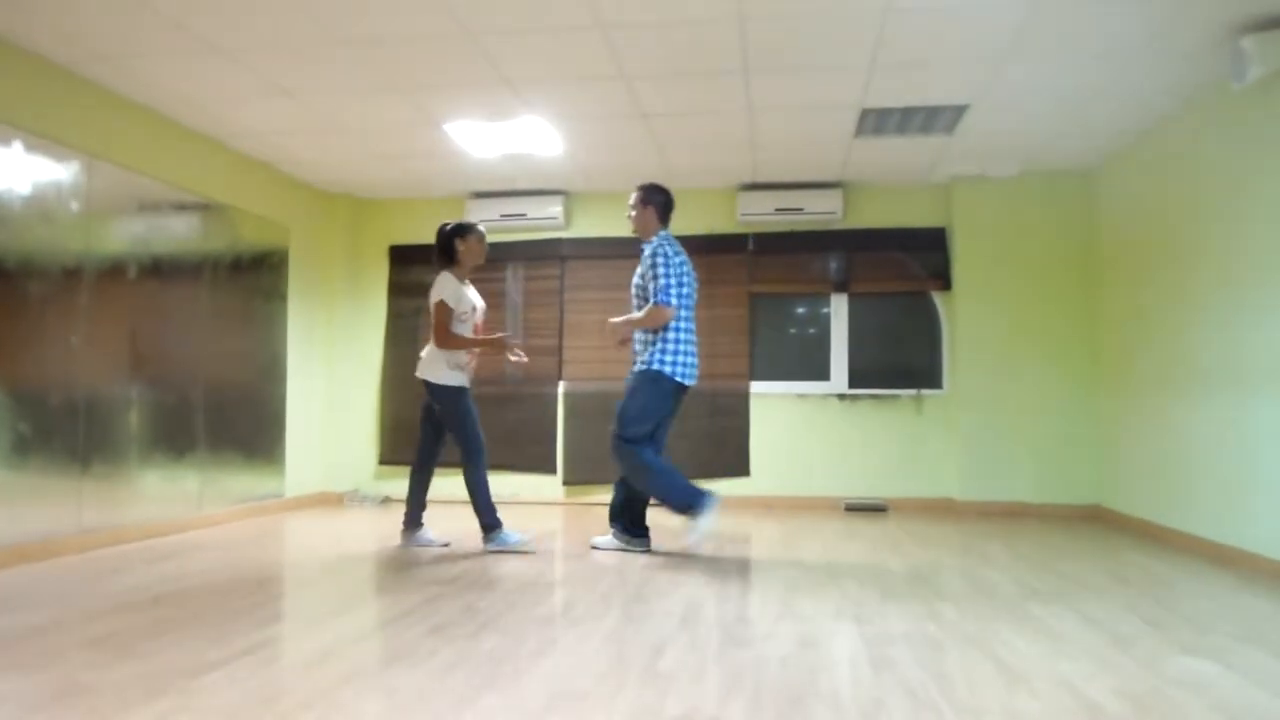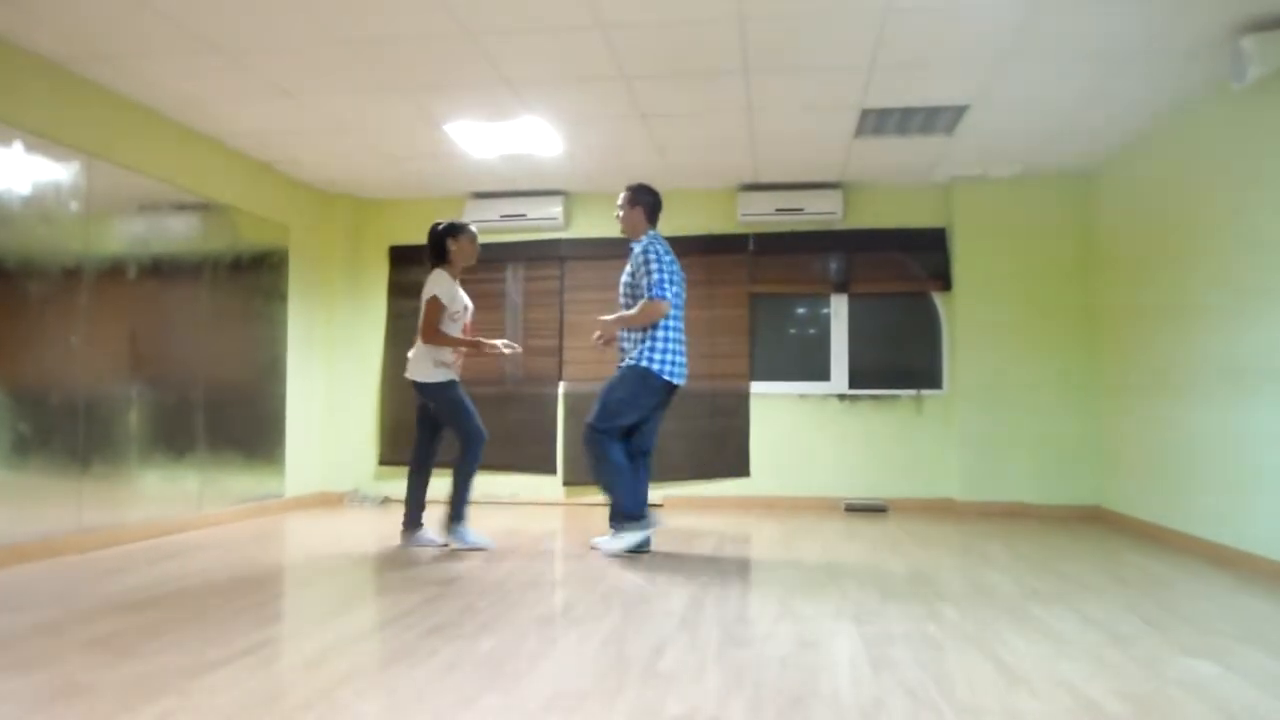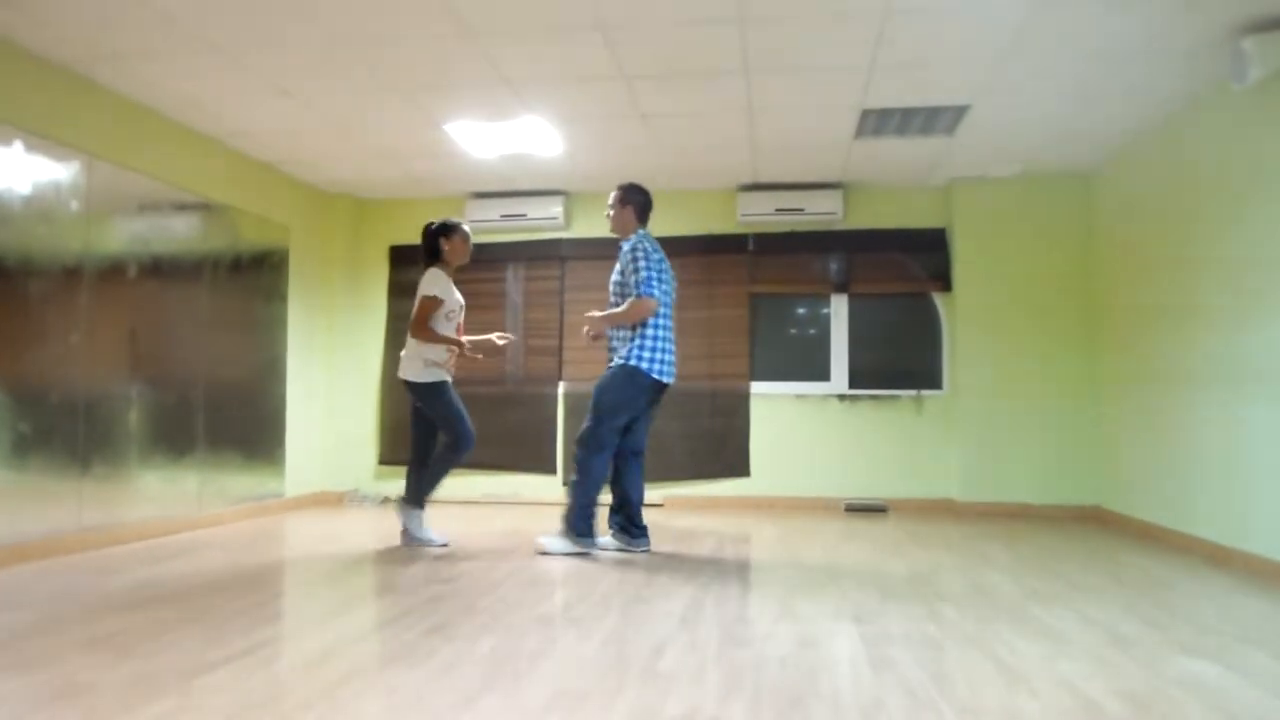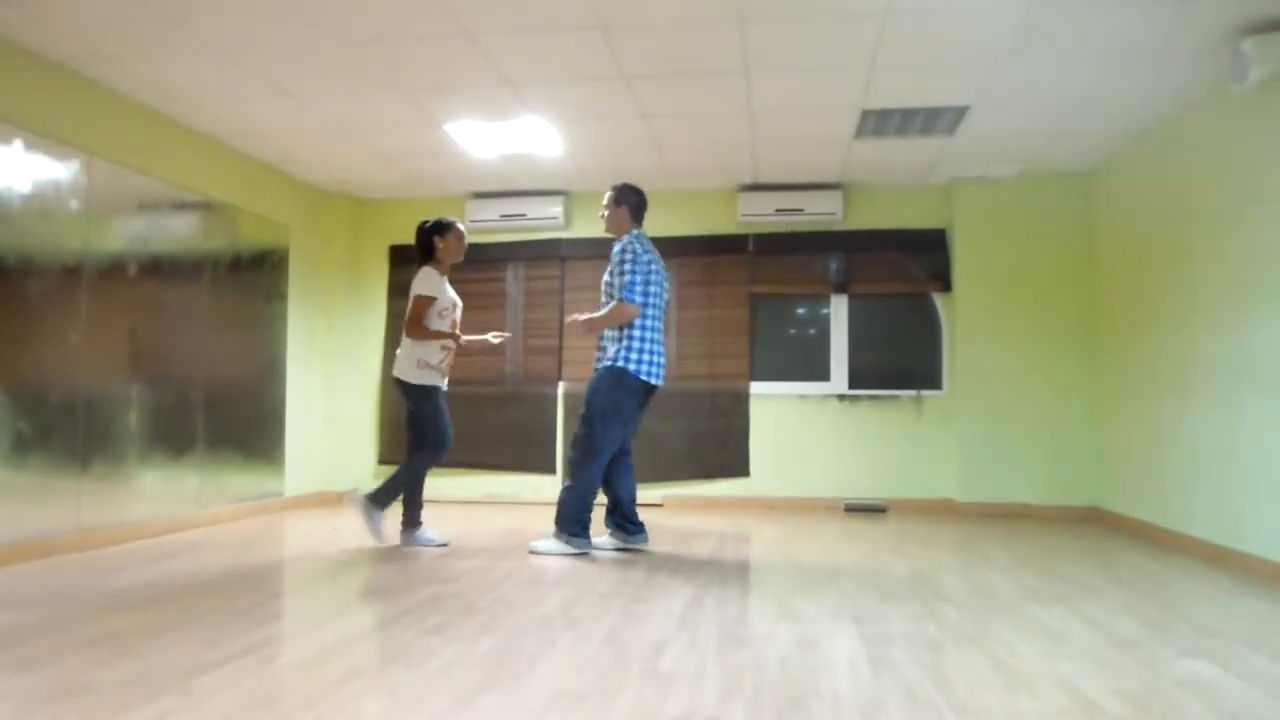
dt=0.1s
person 1, frame 1
left shoulder: (659, 251)
right shoulder: (669, 251)
left elbow: (666, 311)
left wrist: (625, 324)
right wrist: (634, 332)
left hip: (660, 367)
right hip: (672, 367)
left knee: (628, 443)
right knee: (638, 444)
left ankle: (696, 502)
right ankle: (628, 530)
person 1, frame 2
left shoulder: (648, 250)
right shoulder: (656, 251)
left elbow: (659, 307)
left wrist: (615, 321)
right wrist: (620, 331)
left hip: (648, 365)
right hip: (660, 366)
left knee: (599, 432)
right knee: (633, 445)
left ankle: (632, 518)
right ankle: (631, 528)
person 1, frame 3
left shoulder: (637, 249)
right shoulder: (651, 251)
left elbow: (646, 304)
left wrist: (602, 317)
right wrist: (607, 326)
left hip: (636, 364)
right hip: (653, 366)
left knee: (593, 444)
right knee: (626, 448)
left ankle: (578, 532)
right ankle: (630, 531)
person 1, frame 4
left shoulder: (628, 250)
right shoulder: (645, 252)
left elbow: (627, 309)
left wrist: (586, 321)
right wrist: (597, 322)
left hip: (624, 365)
right hip: (642, 367)
left knee: (588, 448)
right knee: (613, 449)
left ankle: (572, 533)
right ankle: (627, 528)
person 2, frame 1
left shoulder: (467, 287)
right shoulder: (447, 283)
right elbow: (442, 338)
left wrist: (501, 348)
right wrist: (488, 342)
left hip: (450, 378)
right hip: (444, 377)
left knee: (429, 450)
right knee: (474, 449)
left ankle: (412, 526)
right ankle: (492, 531)
person 2, frame 2
left shoulder: (454, 285)
right shoulder: (440, 280)
right elbow: (428, 334)
left wrist: (489, 344)
right wrist: (471, 343)
left hip: (439, 376)
right hip: (431, 375)
left knee: (426, 450)
right knee: (474, 438)
left ankle: (412, 527)
right ankle: (456, 523)
person 2, frame 3
left shoulder: (446, 282)
right shoulder: (436, 279)
right elbow: (417, 329)
left wrist: (487, 339)
right wrist: (454, 343)
left hip: (433, 375)
right hip: (425, 374)
left knee: (424, 451)
right knee: (463, 437)
left ankle: (413, 528)
right ankle: (411, 505)
person 2, frame 4
left shoulder: (442, 282)
right shoulder: (428, 278)
right elbow: (413, 328)
left wrist: (482, 338)
right wrist: (450, 336)
left hip: (431, 378)
right hip: (418, 375)
left knee: (423, 447)
right knee: (437, 444)
left ankle: (411, 525)
right ankle: (376, 501)
